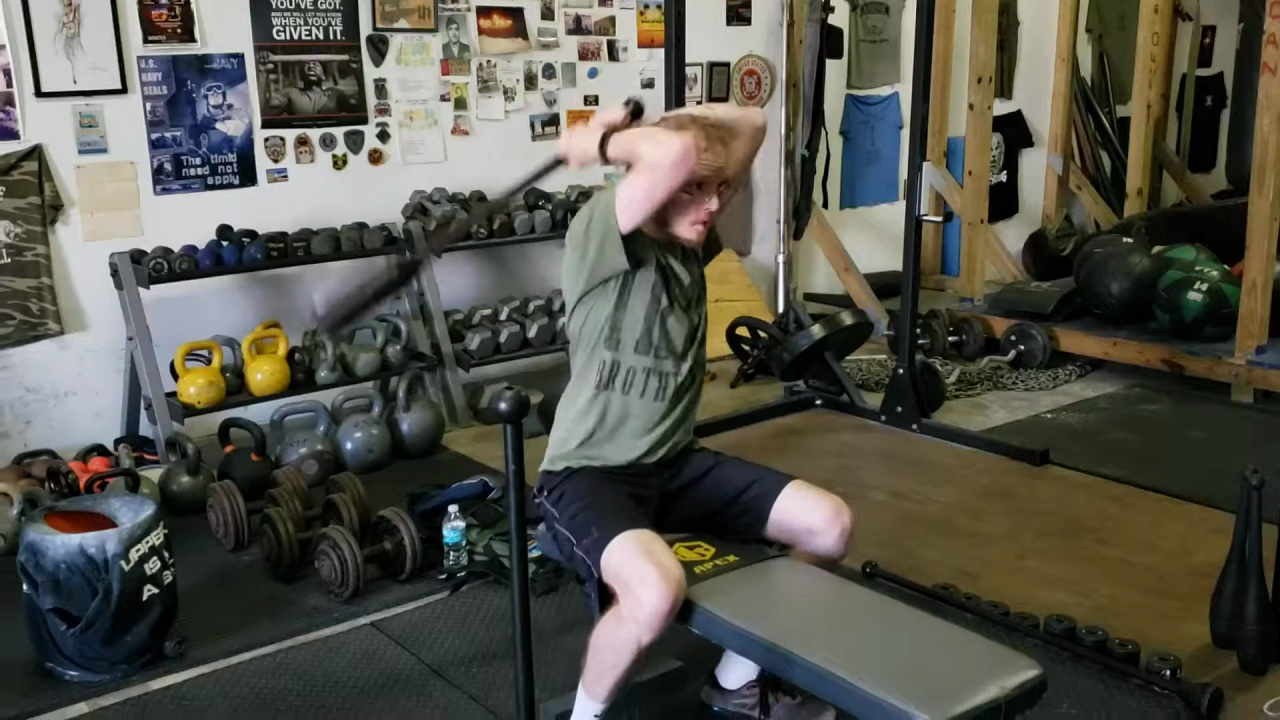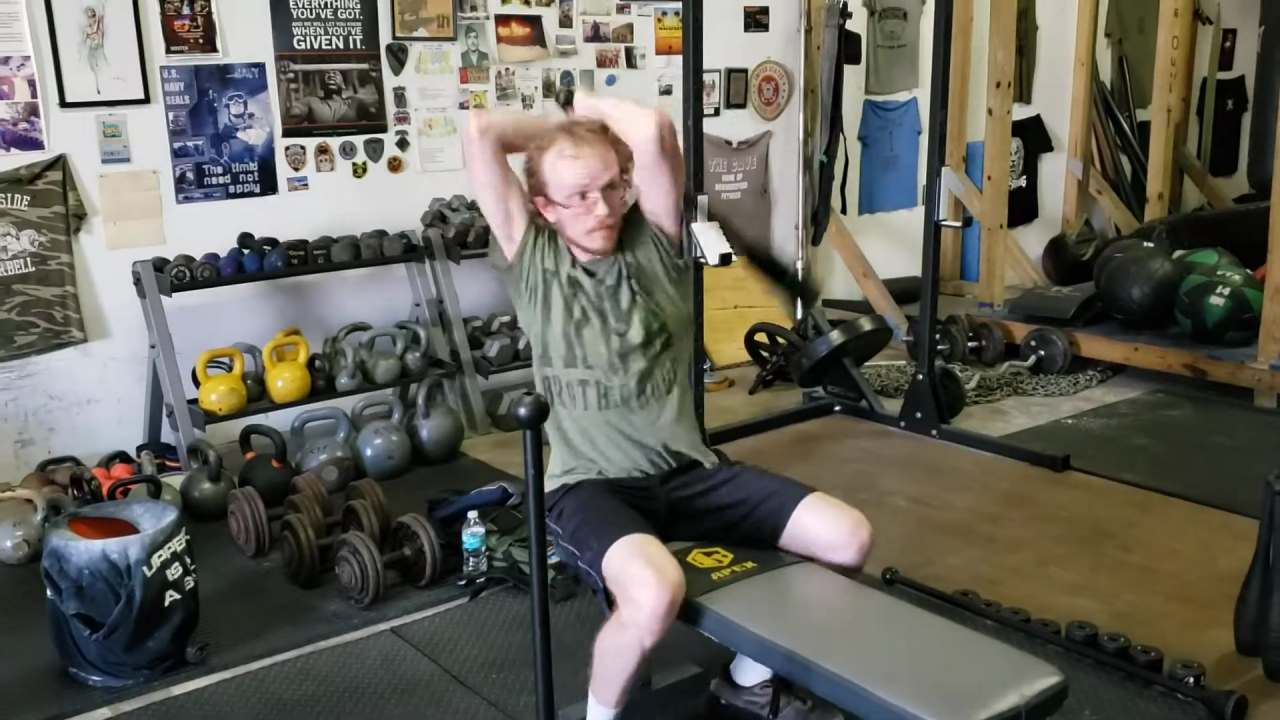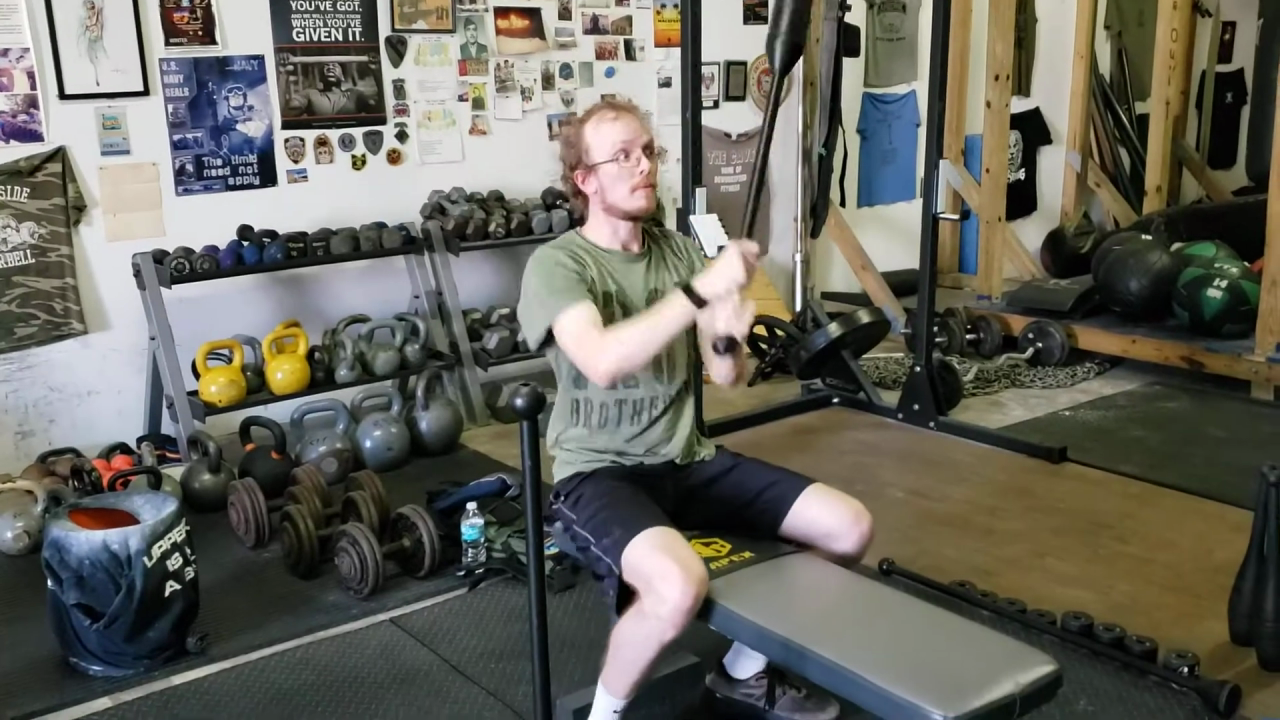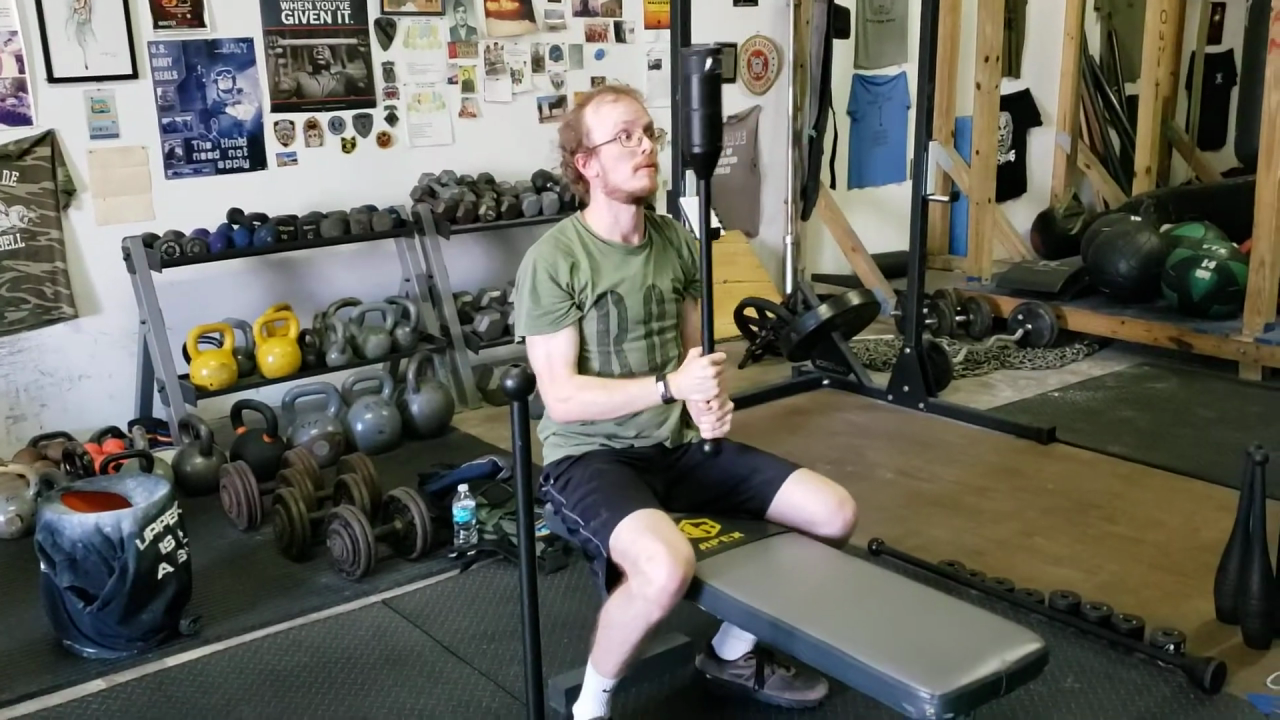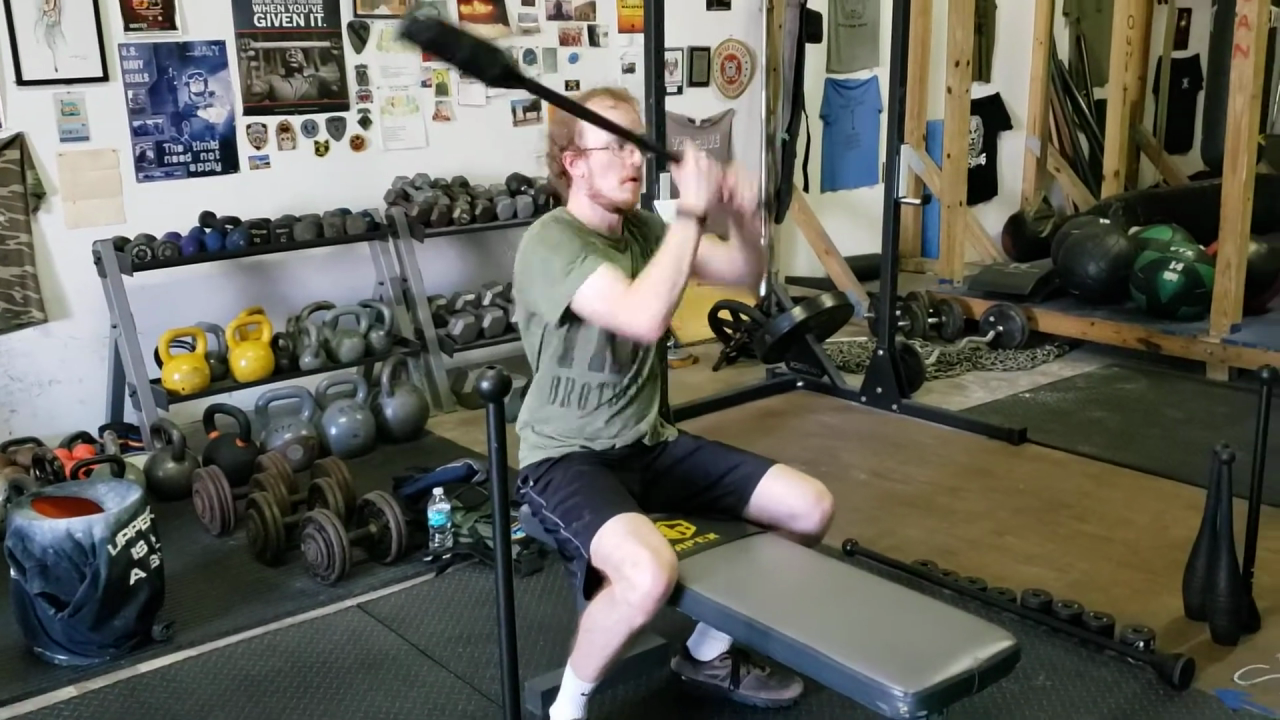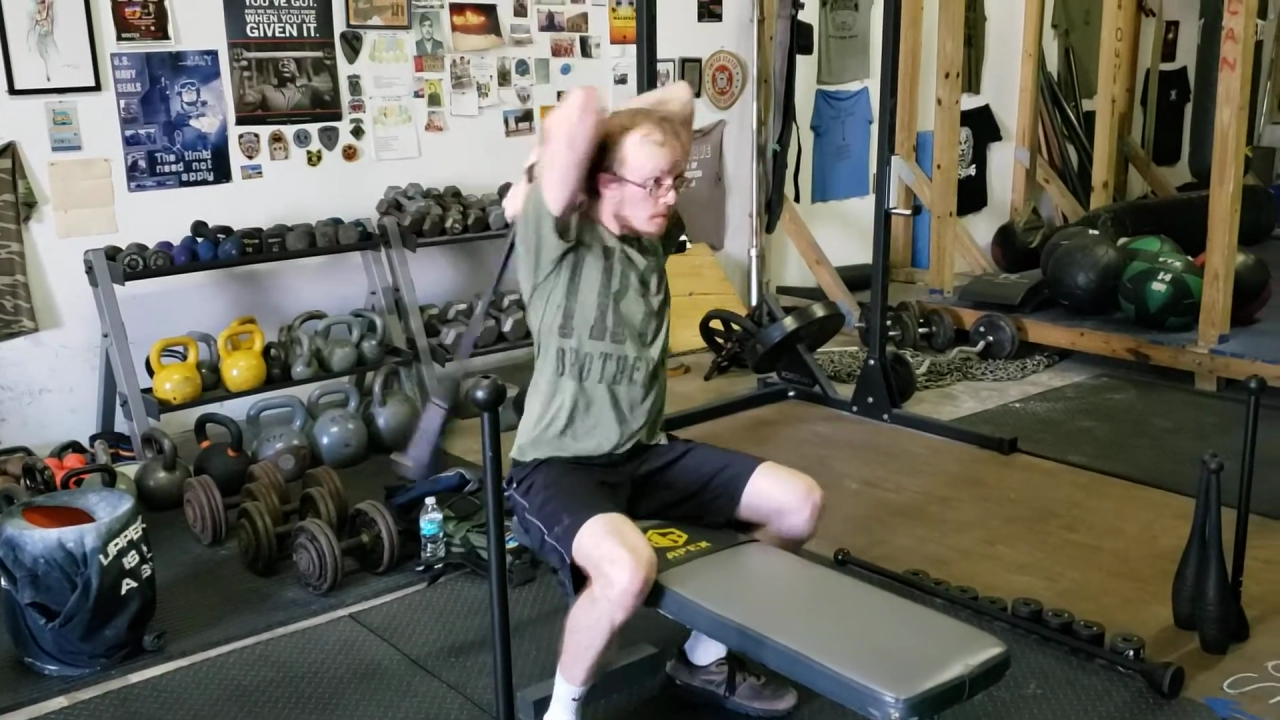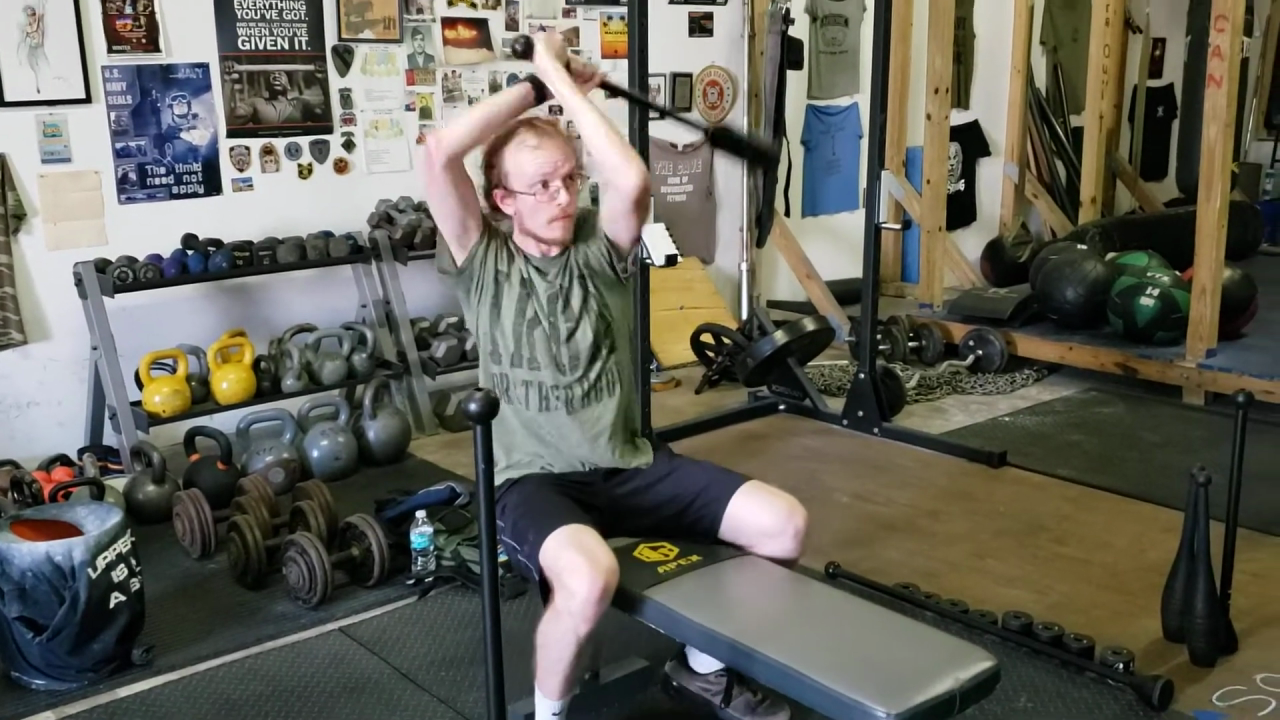
dt=0.4s
person 1, frame 1
left shoulder: (688, 236)
right shoulder: (602, 237)
left elbow: (749, 121)
right elbow: (673, 156)
left wrist: (622, 130)
right wrist: (611, 141)
left hip: (674, 464)
right hip: (588, 474)
left knee: (831, 524)
right knee: (655, 591)
person 1, frame 2
left shoulder: (651, 240)
right shoulder: (531, 260)
left elbow: (653, 125)
right elbow: (478, 133)
left wrist: (601, 108)
right wrist: (576, 120)
left hip: (690, 469)
right hip: (591, 485)
left knee: (850, 537)
right knee: (656, 594)
person 1, frame 3
left shoulder: (677, 248)
right shoulder: (555, 264)
left elbow: (712, 367)
right elbow: (602, 361)
left wrist: (730, 324)
right wrist: (701, 294)
left hip: (687, 460)
right hip: (598, 474)
left knee: (850, 527)
right knee: (677, 586)
left ankle: (744, 670)
person 1, frame 4
left shoulder: (674, 239)
right shoulder: (552, 260)
right elbow: (563, 399)
left wrist: (705, 398)
right wrist: (671, 387)
left hip: (676, 445)
right hip: (589, 456)
left knee: (834, 513)
right knee: (664, 568)
left ankle: (732, 652)
person 1, frame 5
left shoulder: (637, 223)
right shoulder: (550, 243)
left elbow: (744, 277)
right elbow: (644, 318)
left wrist: (743, 220)
right wrist: (688, 213)
left hip: (649, 446)
right hip: (566, 460)
left knee: (810, 506)
right knee: (648, 572)
left ankle: (708, 652)
person 1, frame 6
left shoulder: (647, 224)
right shoulder: (557, 230)
left elbow: (678, 98)
right elbow: (581, 116)
left wrist: (600, 142)
right wrist: (542, 178)
left hip: (647, 453)
right hip: (556, 463)
left knee: (800, 503)
right knee: (625, 570)
left ankle: (704, 656)
person 1, frame 7
left shoulder: (600, 242)
right shoulder: (481, 256)
left elbow: (631, 184)
right elbow: (437, 152)
left wrist: (569, 89)
right wrist: (532, 89)
left hip: (633, 465)
right hip: (536, 481)
left knee: (785, 527)
right knee: (588, 580)
left ankle: (705, 664)
